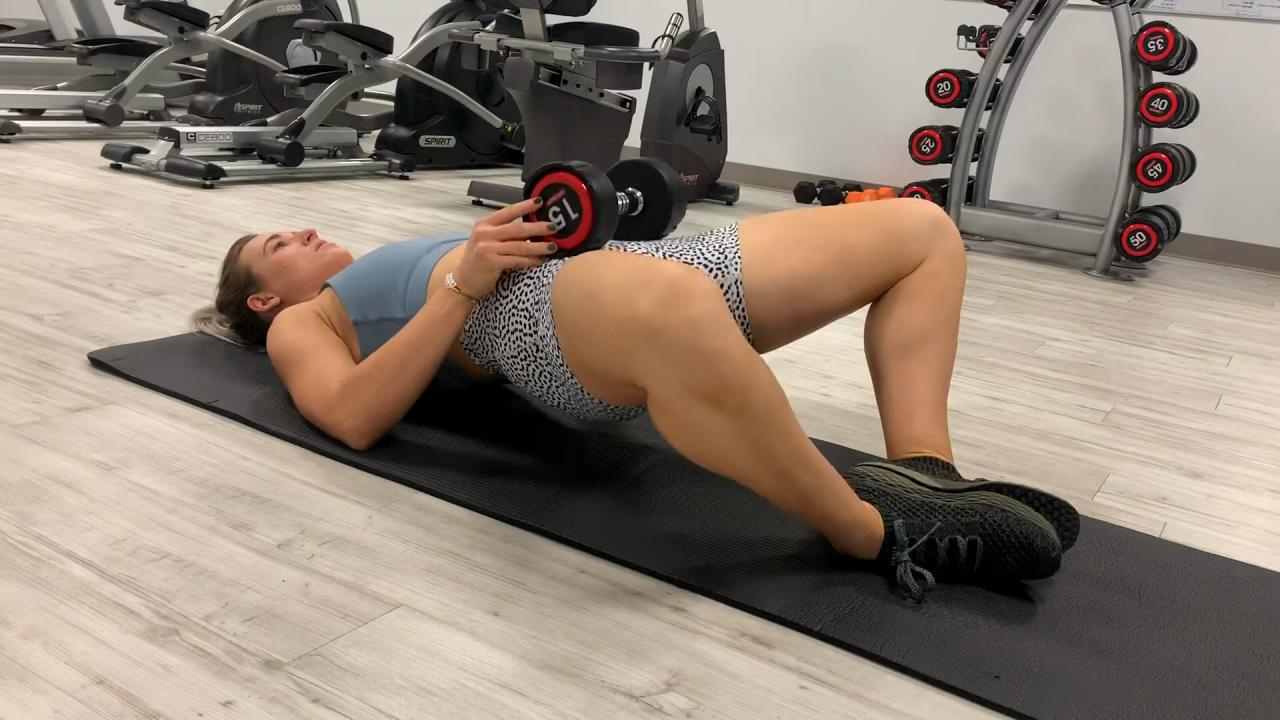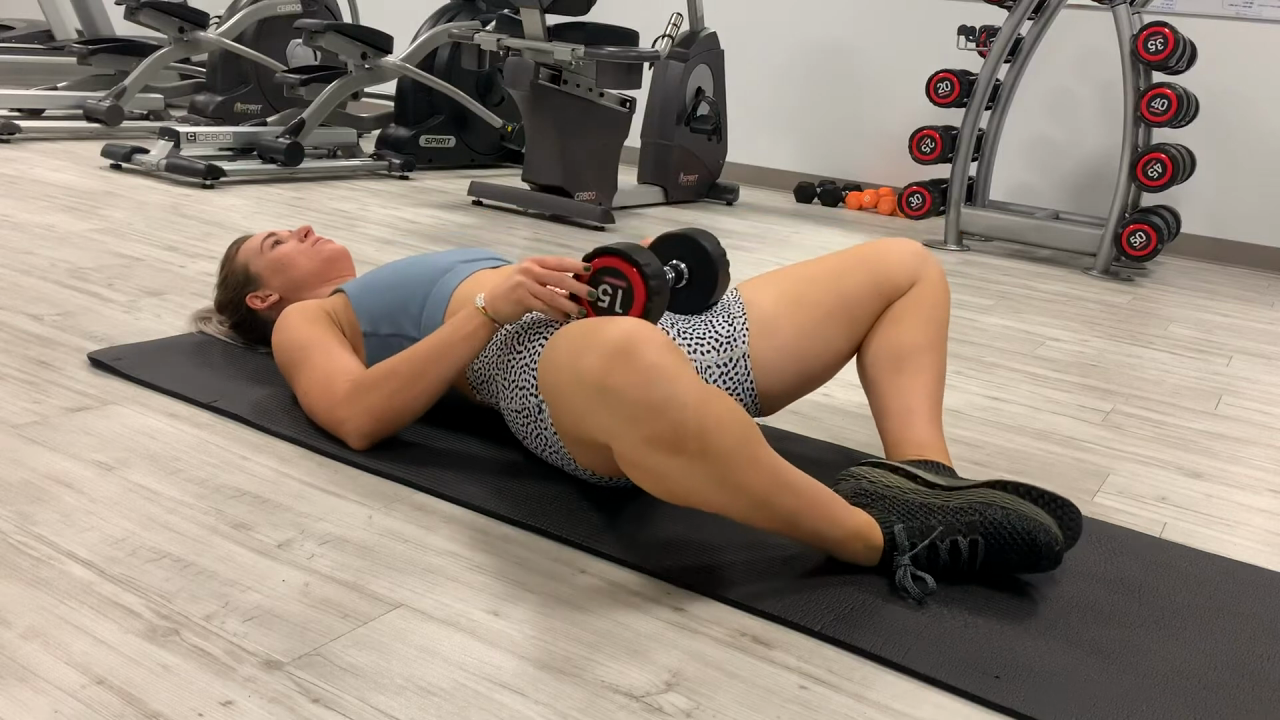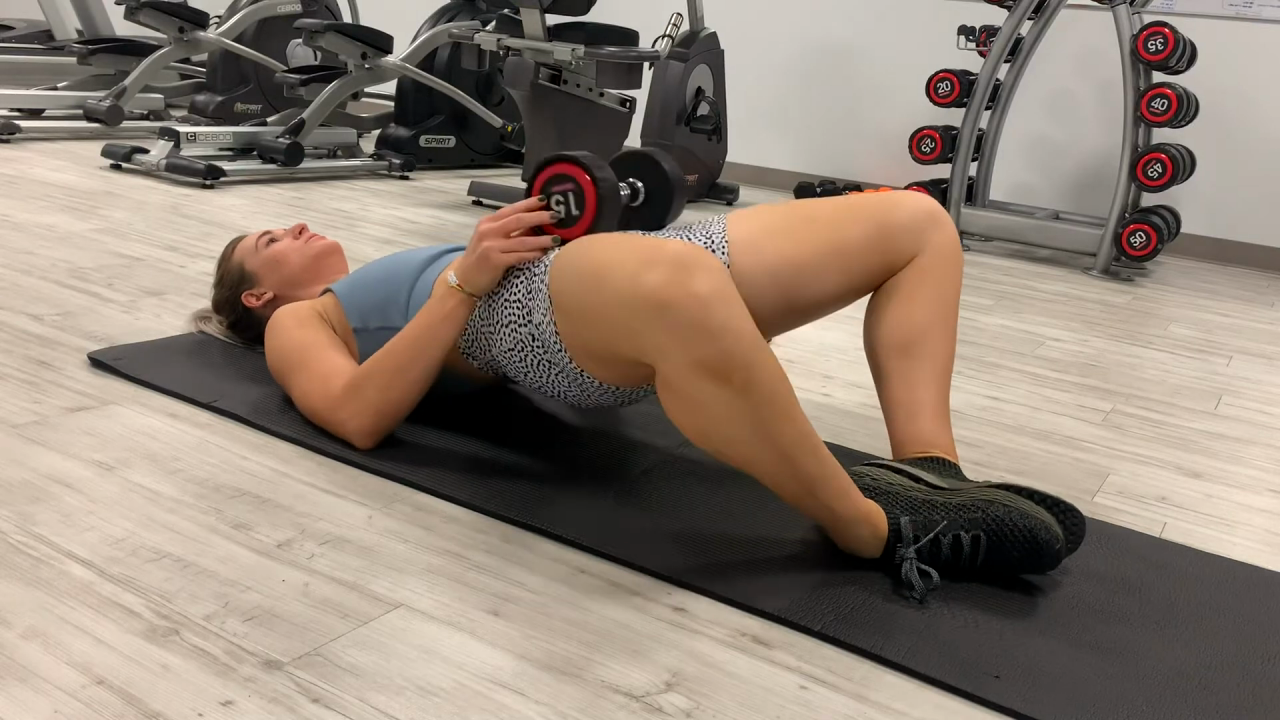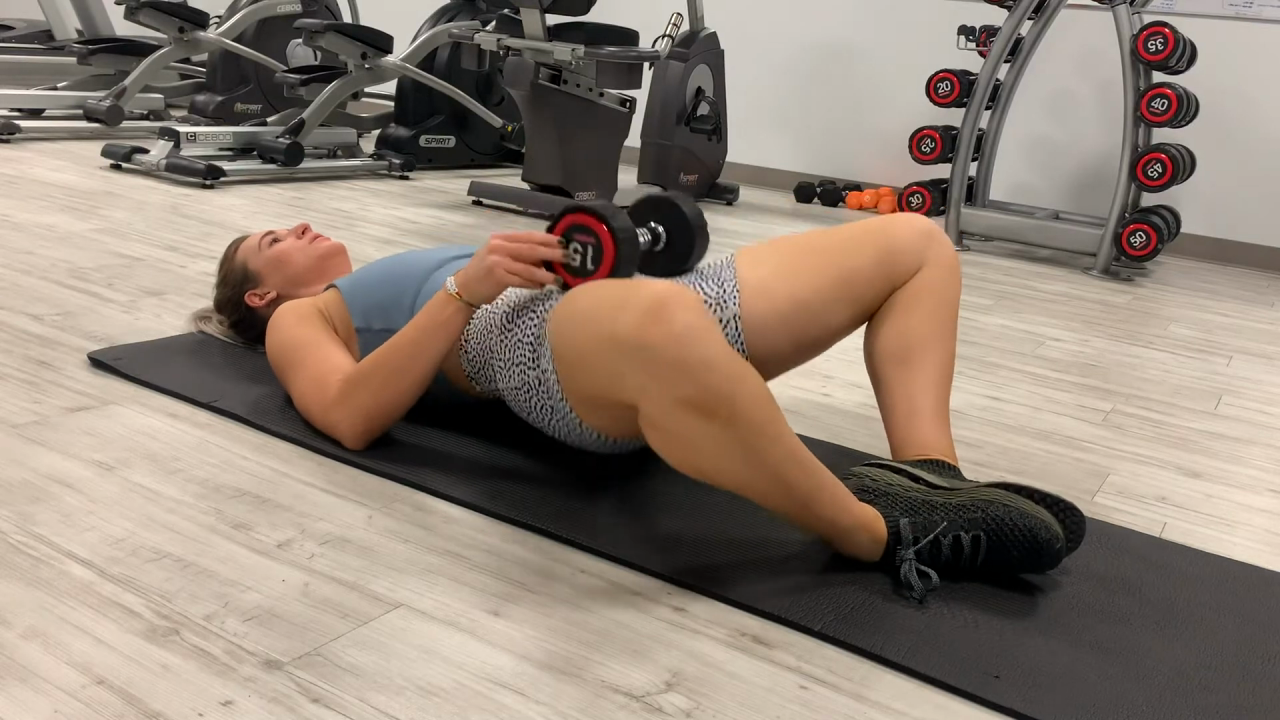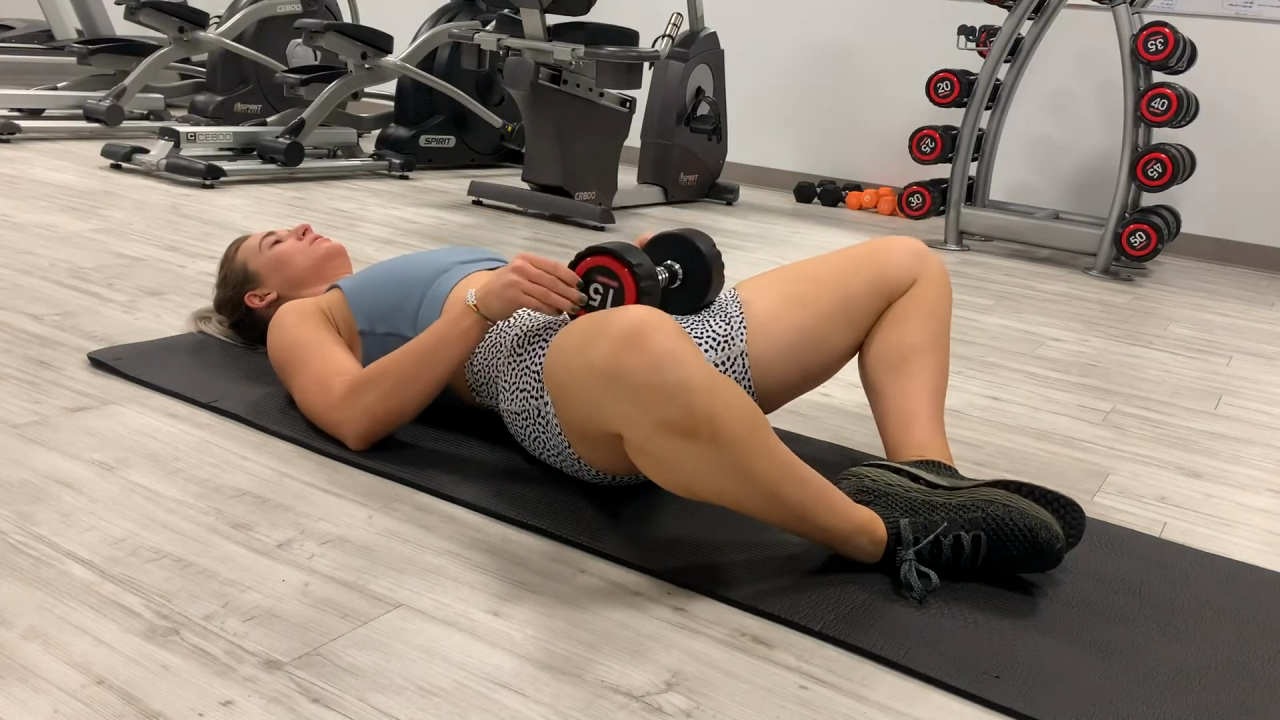
dt=0.7s
person 1, frame 1
left shoulder: (388, 277)
right shoulder: (300, 326)
right elbow: (356, 419)
right wrist: (463, 282)
left hip: (632, 273)
right hip: (532, 305)
left knee: (919, 228)
right knee: (670, 309)
left ankle: (919, 474)
right ankle: (876, 531)
person 1, frame 2
left shoulder: (403, 288)
right shoulder: (306, 325)
right elbow: (359, 417)
right wrist: (492, 307)
left hip: (660, 328)
right hip: (544, 361)
left knee: (905, 265)
right knee: (628, 361)
left ankle: (918, 479)
right ankle: (881, 538)
person 1, frame 3
left shoulder: (389, 280)
right shoulder: (297, 325)
right elbow: (361, 416)
left wrist: (610, 220)
right wrist: (467, 279)
left hip: (630, 269)
right hip: (532, 303)
left knee: (914, 222)
right knee: (675, 284)
left ankle: (926, 473)
right ankle: (882, 530)
person 1, frame 4
left shoulder: (396, 277)
right shoulder: (299, 324)
right elbow: (352, 417)
right wrist: (466, 287)
left hip: (618, 300)
right hip: (533, 338)
left knee: (915, 243)
right knee: (651, 325)
left ankle: (924, 475)
right ankle: (881, 533)
person 1, frame 5
left shoulder: (401, 283)
right shoulder: (301, 322)
right elbow: (359, 417)
right wrist: (482, 303)
left hip: (659, 327)
right hip: (540, 361)
left knee: (906, 262)
right knee: (636, 347)
left ankle: (919, 477)
right ankle: (883, 534)
